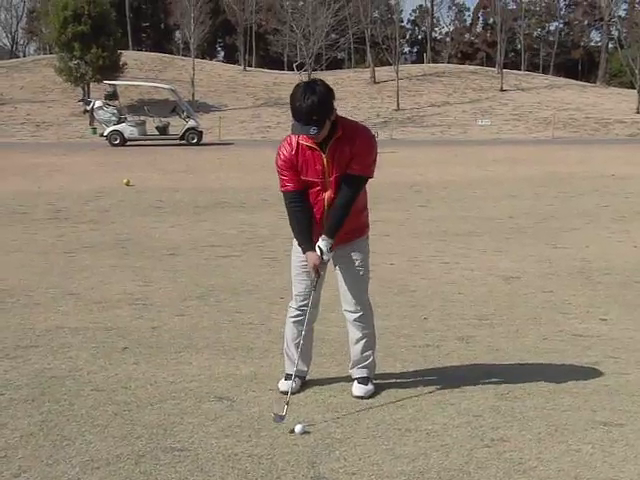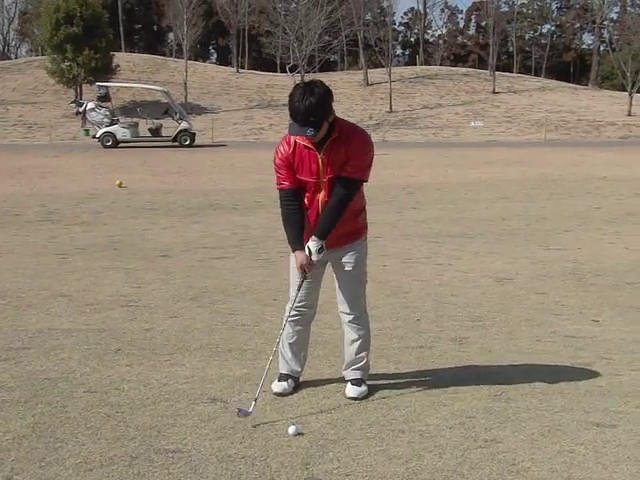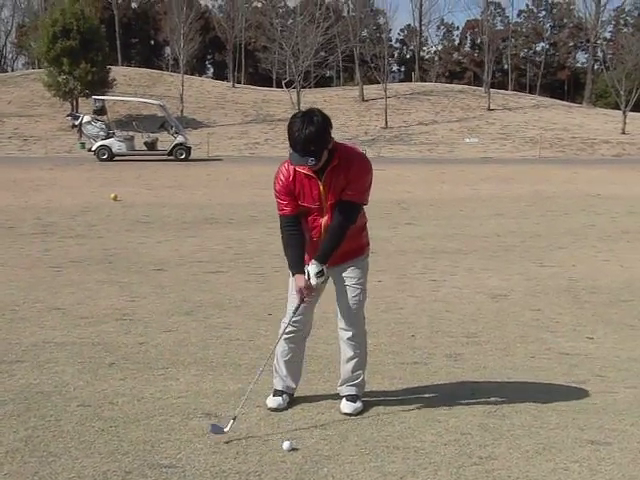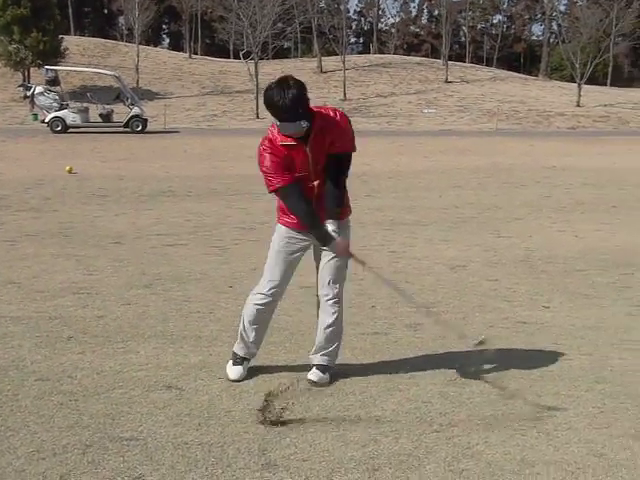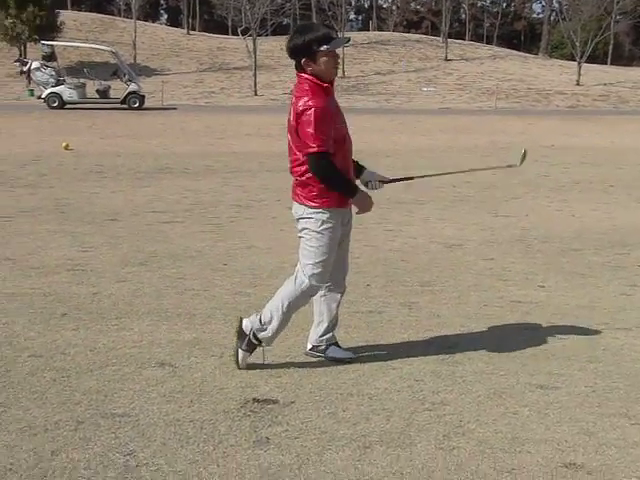
dt=1s
person 1, frame 1
left shoulder: (360, 138)
right shoulder: (288, 150)
left elbow: (349, 193)
right elbow: (295, 202)
left wrist: (328, 239)
right wrist: (308, 248)
left hip: (350, 237)
right hip: (307, 239)
left knee: (356, 306)
right knee: (300, 306)
left ankle: (362, 372)
right ankle: (295, 370)
person 1, frame 2
left shoulder: (357, 141)
right shoulder: (286, 148)
left elbow: (344, 196)
right elbow: (289, 202)
left wrist: (318, 240)
right wrist: (297, 247)
left hip: (348, 239)
right hip: (304, 240)
left knee: (353, 308)
right knee: (299, 307)
left ankle: (356, 374)
right ankle: (289, 371)
person 1, frame 3
left shoulder: (357, 164)
right shoulder: (287, 173)
left elbow: (344, 220)
right elbow: (291, 225)
left wrist: (319, 264)
right wrist: (297, 272)
left hip: (349, 257)
right hip: (307, 257)
left knee: (351, 324)
right knee: (294, 323)
left ankle: (351, 389)
right ankle: (283, 386)
person 1, frame 4
left shoulder: (334, 121)
right shoulder: (271, 146)
left elbow: (336, 174)
right elbow: (292, 197)
left wrist: (333, 221)
right wrist: (322, 235)
left hip: (335, 221)
right hip: (294, 225)
left knee: (331, 294)
right knee: (267, 291)
left ankle: (323, 361)
right ankle: (243, 353)
person 1, frame 5
left shoulder: (321, 93)
right shoulder: (312, 102)
right elbow: (318, 161)
left wrist: (360, 172)
right wrist: (353, 192)
left hip: (336, 203)
right hip: (320, 206)
left knee: (335, 276)
right knee: (311, 277)
left ankle: (321, 340)
right ankle: (254, 330)
